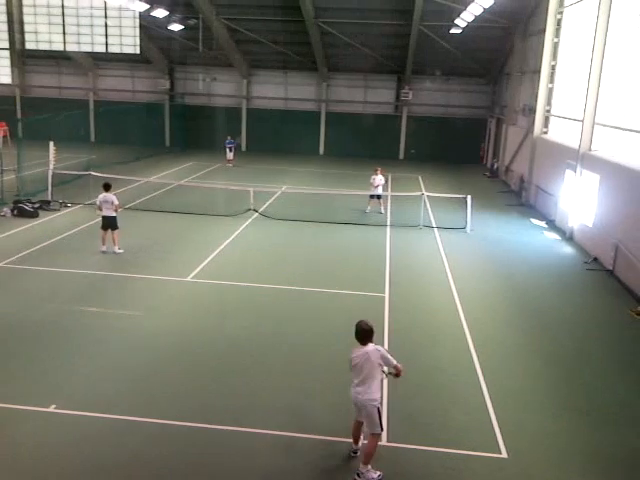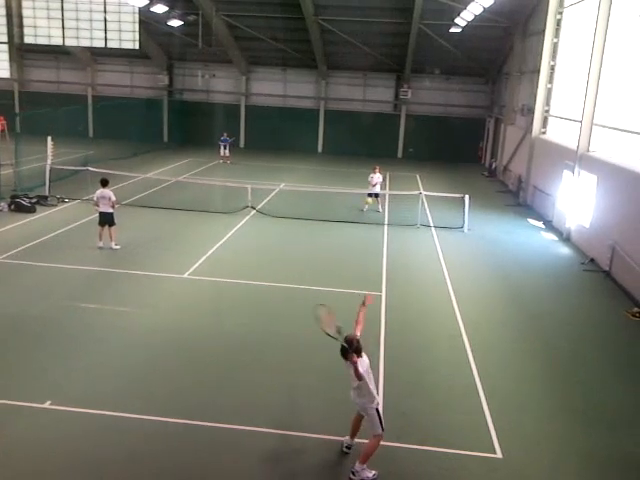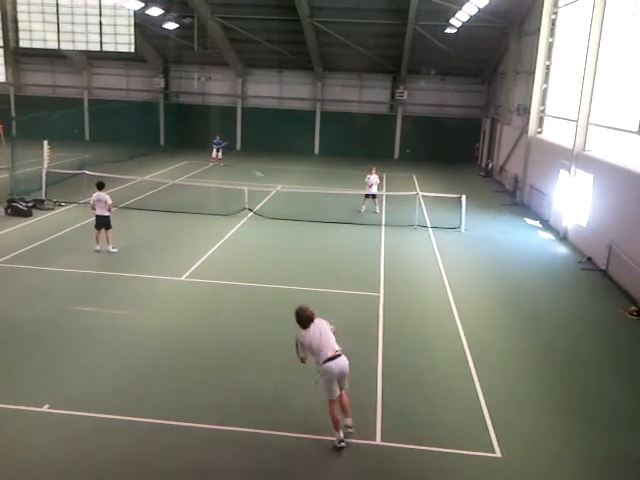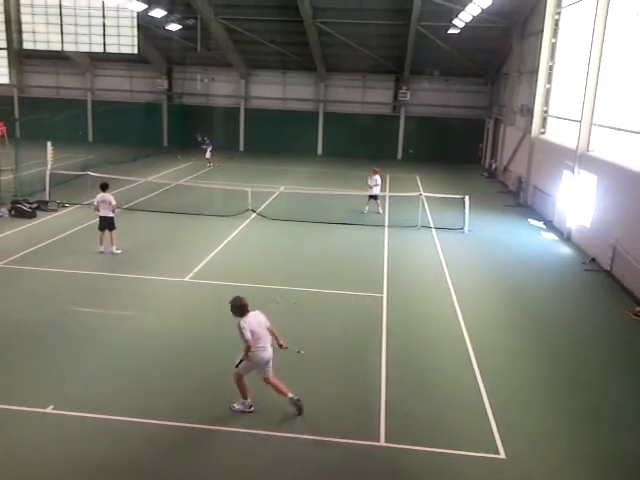
dt=0.7s
person 1, frame 1
left shoulder: (354, 354)
right shoulder: (378, 351)
right elbow: (398, 369)
right wrist: (397, 374)
left hip: (356, 394)
right hip: (371, 397)
left knee: (359, 421)
right knee: (375, 433)
left ankle: (355, 449)
person 1, frame 2
left shoulder: (352, 354)
right shoulder: (359, 365)
left elbow: (358, 324)
right elbow: (359, 377)
left wrist: (363, 305)
right wrist: (355, 364)
left hip: (359, 397)
right hip: (369, 401)
left knee: (360, 415)
right knee: (377, 435)
left ankle: (349, 442)
person 1, frame 3
left shoulder: (301, 336)
right shoulder: (320, 323)
left elbow: (302, 359)
left hip: (327, 367)
right hip: (341, 361)
left knee: (333, 402)
right knee: (341, 391)
left ankle: (339, 437)
right ankle: (347, 422)
person 1, frame 4
left shoulder: (242, 323)
right shoulder: (259, 314)
left elbow: (250, 344)
right elbow: (271, 330)
left wrist: (245, 355)
right wrist: (279, 342)
left hip: (255, 355)
right hip: (268, 353)
left knee: (238, 375)
right knee: (269, 378)
left ankle: (246, 403)
right ankle: (291, 397)
